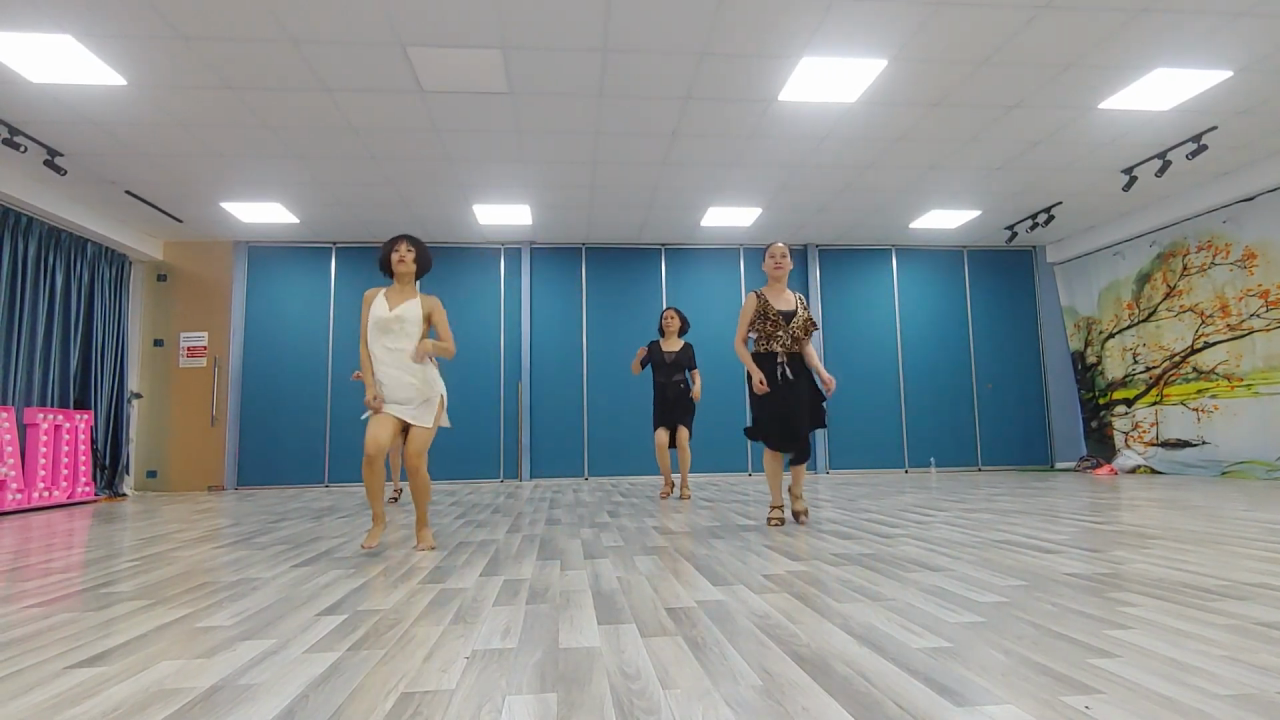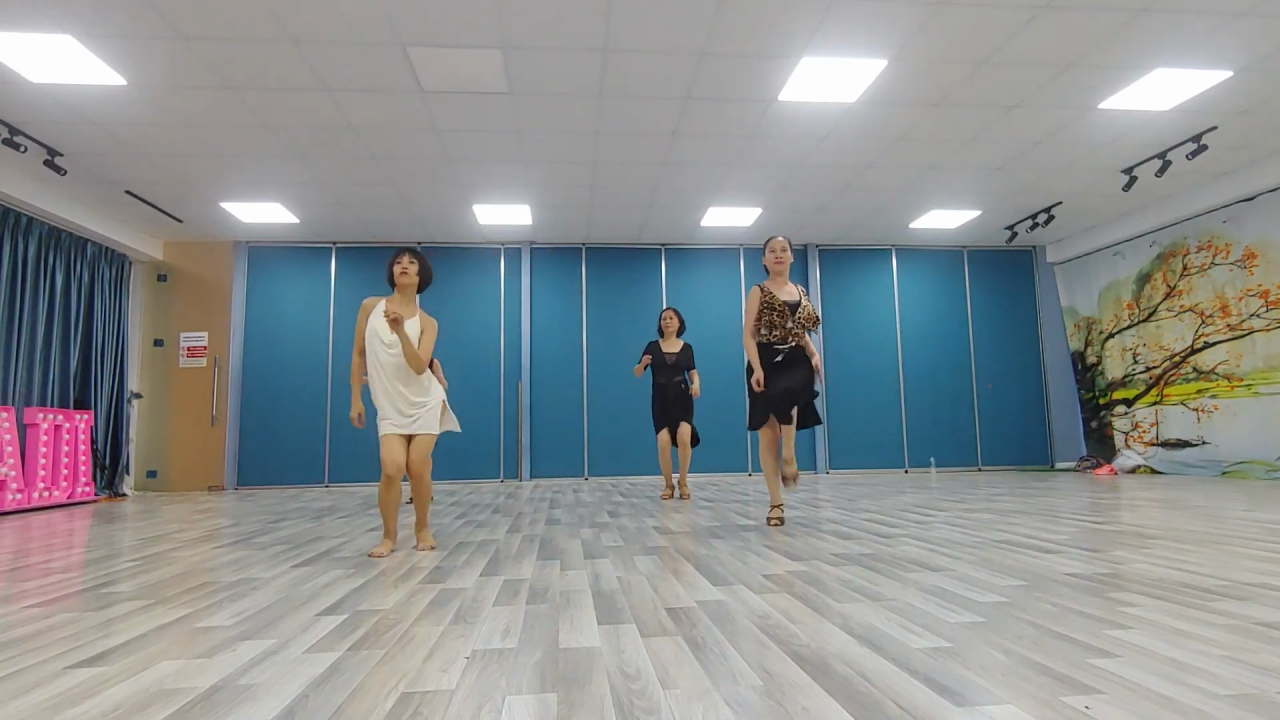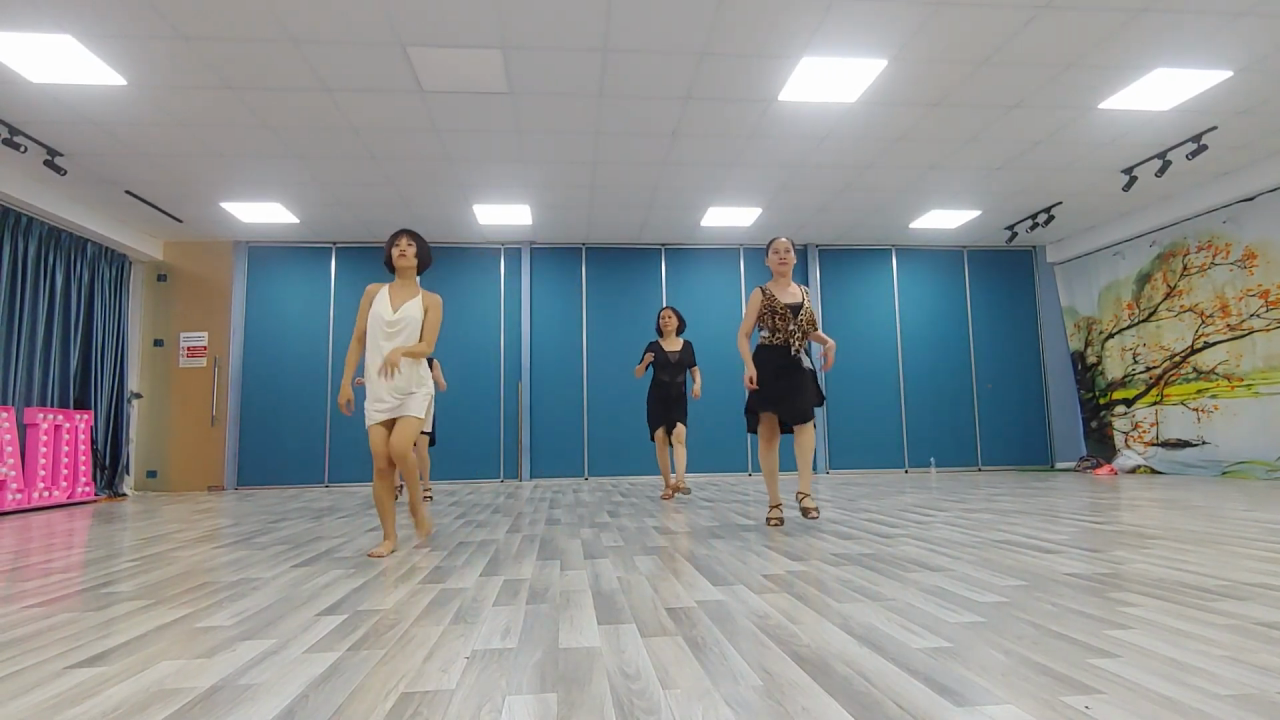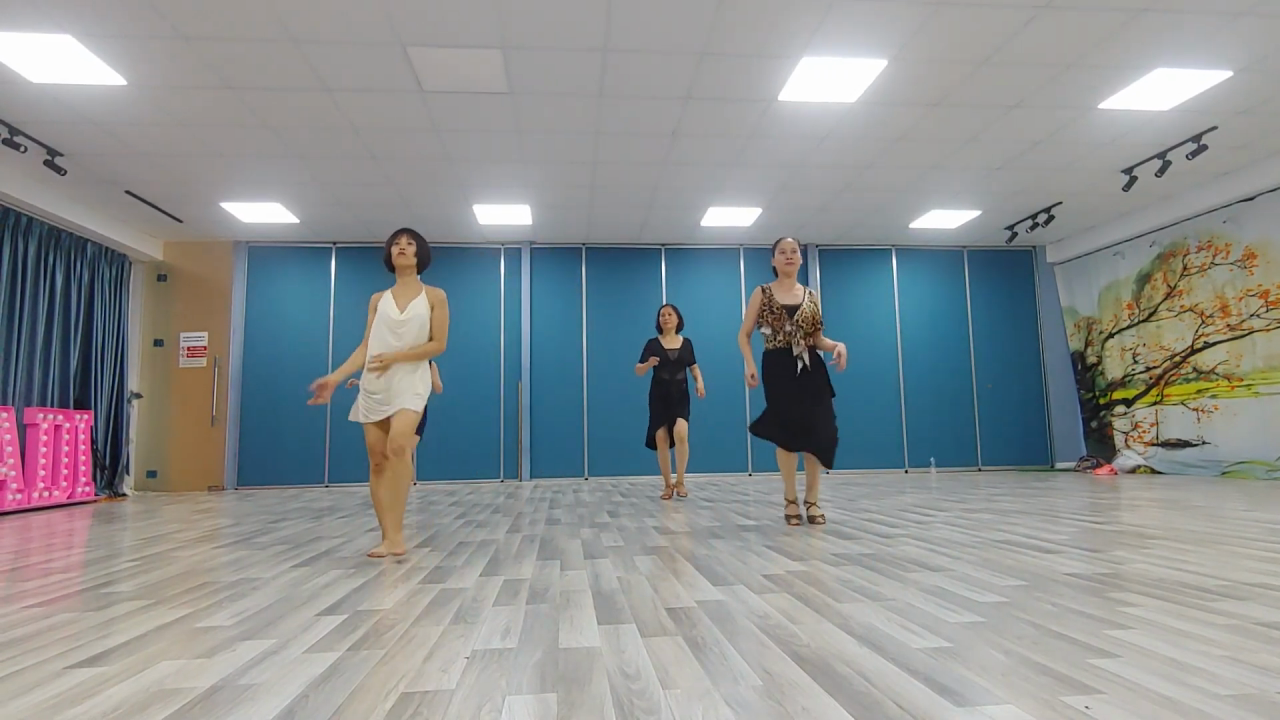
dt=0.2s
person 1, frame 1
left shoulder: (429, 304)
right shoulder: (371, 297)
left elbow: (450, 348)
right elbow: (364, 346)
left wrist: (430, 345)
right wrist: (370, 386)
left hip: (424, 393)
right hip: (387, 394)
left knee: (415, 462)
right knee: (372, 452)
left ankle: (423, 527)
right ankle: (378, 521)
person 1, frame 2
left shoulder: (427, 323)
right shoulder: (369, 306)
left elbow: (420, 367)
right elbow: (358, 355)
left wrist: (400, 332)
right wrist: (355, 399)
left hip: (425, 403)
right hip: (390, 408)
left knee: (418, 468)
right knee: (392, 470)
left ankle: (422, 528)
right ankle: (389, 535)
person 1, frame 3
left shoulder: (431, 300)
right shoulder: (373, 292)
left elbow: (427, 348)
right elbow: (358, 341)
left wrist: (398, 352)
right wrist: (345, 383)
left hip: (413, 389)
right hip: (378, 393)
left knee: (401, 451)
right knee: (381, 465)
left ankle: (417, 506)
right ankle: (389, 536)
person 1, frame 4
left shoulder: (434, 296)
right shoulder: (378, 299)
left elbow: (439, 344)
right elbow: (366, 347)
left wrist: (395, 357)
right wrist: (334, 379)
left hip: (411, 386)
right hip: (374, 389)
left knee: (399, 446)
right knee: (378, 462)
left ankle: (396, 531)
right ankle: (387, 535)
person 2, frame 1
left shoulder: (800, 301)
right shoulder: (755, 299)
left elbow: (804, 344)
right elbow: (739, 341)
left wrist: (821, 372)
right wrist: (753, 371)
left hip: (795, 373)
right hip: (766, 373)
left knee: (798, 436)
right knee: (774, 440)
left ankle: (797, 495)
right ankle: (776, 504)
person 2, frame 2
left shoulder: (801, 292)
right shoulder: (758, 292)
right elbow: (749, 335)
left wrist: (814, 354)
right wrist: (757, 368)
left hip: (795, 361)
right hip: (766, 361)
left knee: (786, 397)
right knee: (768, 431)
left ankle: (788, 455)
right ankle: (775, 503)
person 2, frame 3
left shoulder: (804, 292)
right shoulder: (760, 294)
right elbow: (743, 335)
left wrist: (828, 341)
right wrist: (749, 366)
left hip: (798, 365)
right hip: (768, 364)
left knee: (803, 420)
right knee: (767, 432)
left ankle: (805, 492)
right ankle: (774, 503)
person 2, frame 4
left shoulder: (810, 295)
right shoulder: (762, 293)
left elbow: (816, 336)
right elbow: (744, 334)
left wrist: (837, 345)
right wrist: (749, 364)
left hip: (809, 367)
right hip: (778, 367)
left knee: (819, 430)
right knee: (787, 432)
left ankle: (812, 499)
right ankle: (790, 498)
person 3, frame 1
left shoulder: (687, 347)
right shoulder: (654, 346)
left elbow: (694, 372)
right elbow: (636, 370)
left wrist: (697, 385)
right wrist: (638, 358)
left hip: (683, 399)
right hip: (661, 400)
left knee: (682, 441)
right knee: (661, 442)
left ankle: (684, 485)
right ankle: (668, 482)
person 3, frame 2
left shoulder: (686, 348)
right shoulder: (653, 347)
left elbow: (692, 372)
right elbow: (637, 373)
left wrist: (695, 383)
right wrist: (642, 364)
left hip: (682, 399)
right hip: (660, 401)
left knee: (684, 439)
right knee: (663, 443)
left ankle: (683, 483)
right ankle: (668, 485)
person 3, frame 3
left shoulder: (687, 345)
right shoulder: (653, 346)
left elbow: (694, 369)
right elbow: (638, 373)
left wrist: (697, 383)
right wrist: (645, 362)
left hip: (679, 399)
right hip: (657, 399)
left knee: (679, 436)
right knee: (661, 440)
left ankle: (680, 481)
right ankle: (668, 484)
person 3, frame 4
left shoulder: (686, 343)
right shoulder: (653, 344)
left elbow: (693, 367)
right elbow: (638, 371)
left wrist: (700, 382)
right wrist: (648, 364)
left hip: (681, 396)
right hip: (659, 397)
left knee: (681, 434)
right knee: (662, 440)
left ankle: (680, 482)
right ankle: (668, 485)
